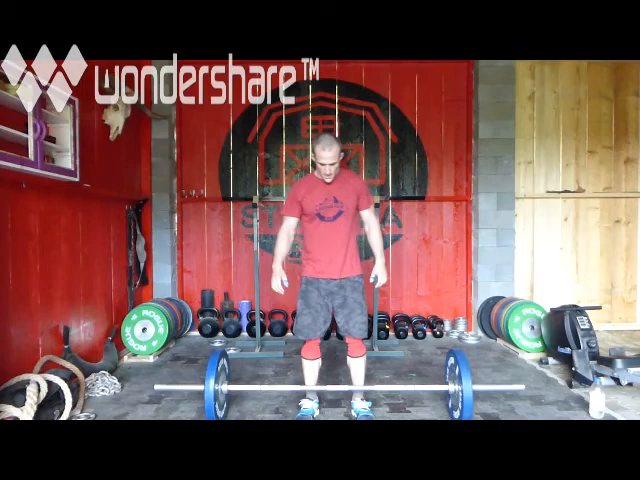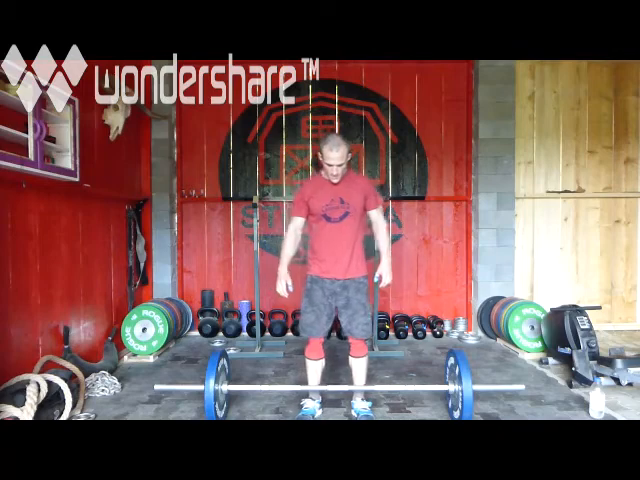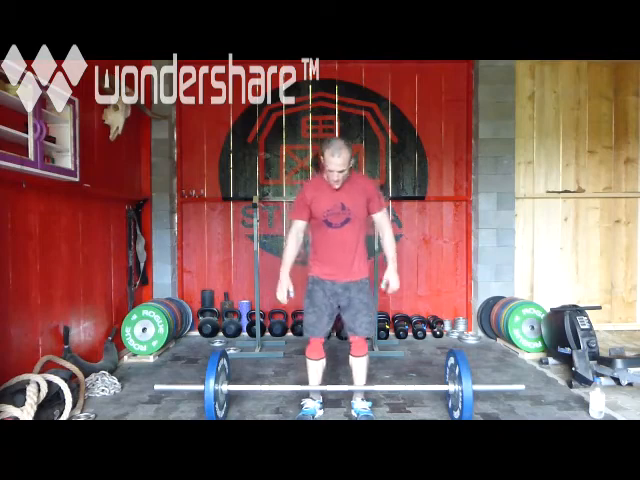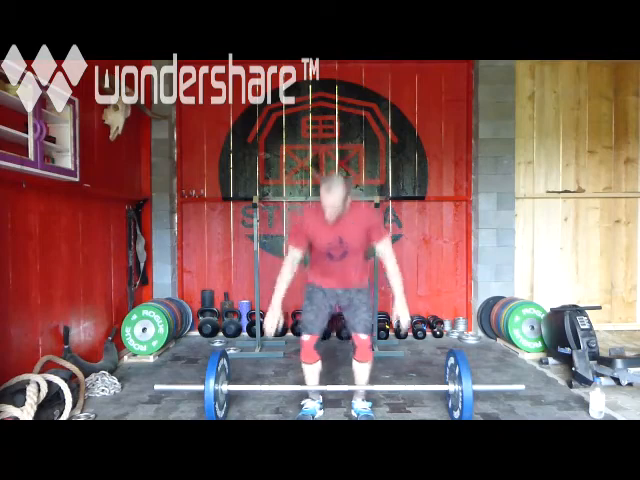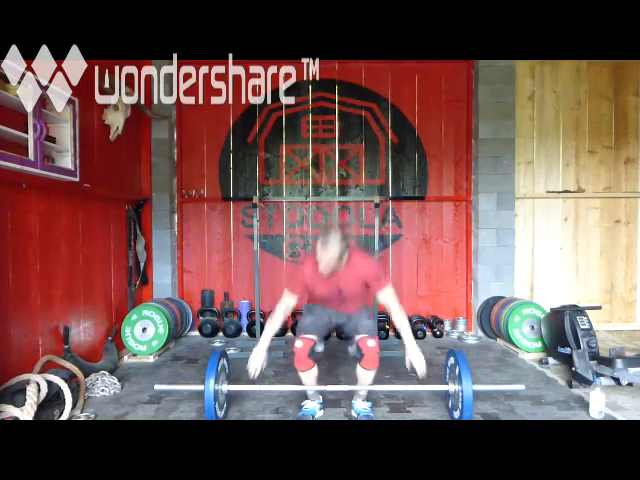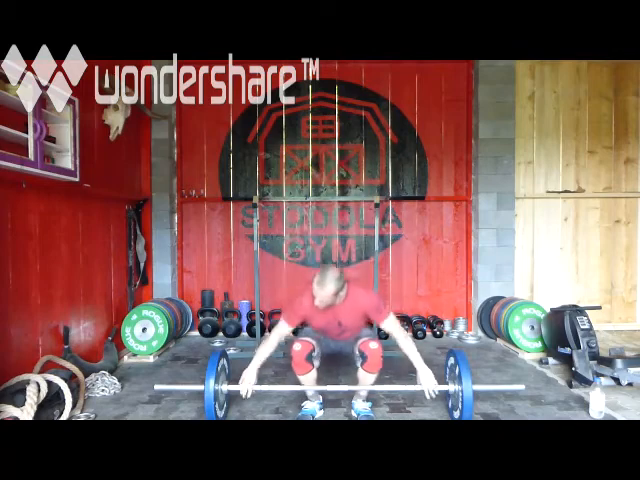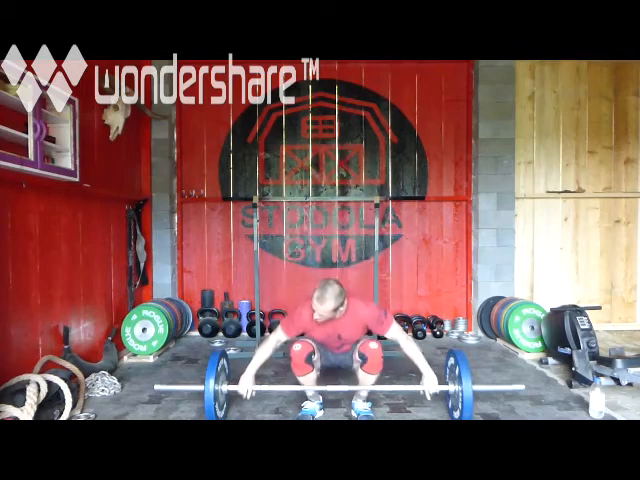
dt=0.2s
person 1, frame 1
left shoulder: (355, 184)
right shoulder: (300, 188)
left elbow: (371, 222)
right elbow: (288, 230)
left wrist: (380, 261)
right wrist: (276, 266)
left hip: (350, 277)
right hip: (314, 278)
left knee: (355, 338)
right knee: (311, 340)
left ankle: (358, 400)
right ankle: (310, 400)
person 1, frame 2
left shoulder: (363, 185)
right shoulder: (308, 188)
left elbow: (379, 223)
right elbow: (294, 231)
left wrist: (385, 261)
right wrist: (282, 269)
left hip: (355, 278)
right hip: (318, 278)
left knee: (357, 339)
right knee: (314, 339)
left ankle: (359, 400)
right ankle: (313, 399)
person 1, frame 3
left shoulder: (367, 187)
right shoulder: (309, 190)
left elbow: (384, 226)
right elbow: (296, 234)
left wrist: (392, 267)
right wrist: (284, 275)
left hip: (357, 280)
right hip: (320, 280)
left knee: (359, 338)
right knee: (315, 339)
left ankle: (359, 400)
right ankle: (313, 400)
person 1, frame 4
left shoulder: (366, 216)
right shoulder: (309, 220)
left elbow: (388, 257)
right elbow: (290, 262)
left wrist: (400, 300)
right wrist: (274, 306)
left hip: (356, 287)
right hip: (319, 286)
left knee: (362, 340)
right knee: (308, 340)
left ankle: (360, 400)
right ankle: (312, 400)
person 1, frame 5
left shoulder: (365, 265)
right shoulder: (309, 269)
left elbow: (392, 304)
right elbow: (284, 306)
left wrist: (411, 346)
right wrist: (261, 347)
left hip: (357, 311)
right hip: (320, 310)
left knee: (370, 347)
right knee: (301, 346)
left ankle: (361, 401)
right ankle: (312, 400)
person 1, frame 6
left shoulder: (363, 298)
right shoulder: (306, 301)
left elbow: (398, 331)
right elbow: (277, 333)
left wrist: (422, 369)
right wrist: (252, 369)
left hip: (353, 338)
right hip: (320, 337)
left knee: (373, 349)
right knee: (299, 349)
left ankle: (360, 400)
right ankle: (313, 400)
person 1, frame 7
left shoulder: (364, 311)
right shoulder: (305, 313)
left elbow: (402, 336)
right elbow: (273, 339)
left wrist: (427, 373)
right wrist: (249, 374)
left hip: (352, 353)
right hip: (321, 353)
left knee: (373, 350)
right knee: (299, 350)
left ankle: (360, 401)
right ankle: (313, 400)
